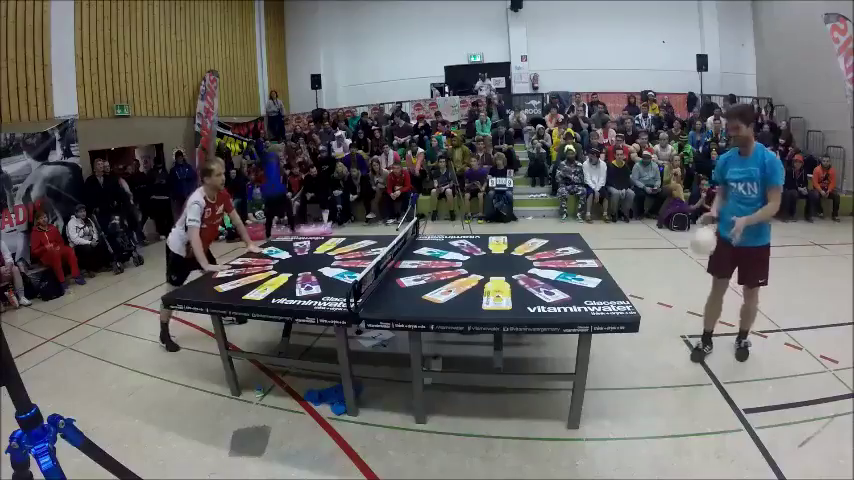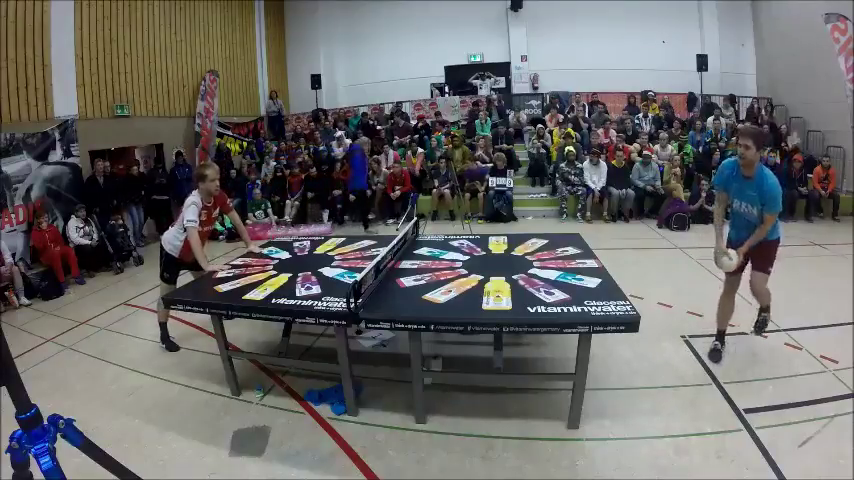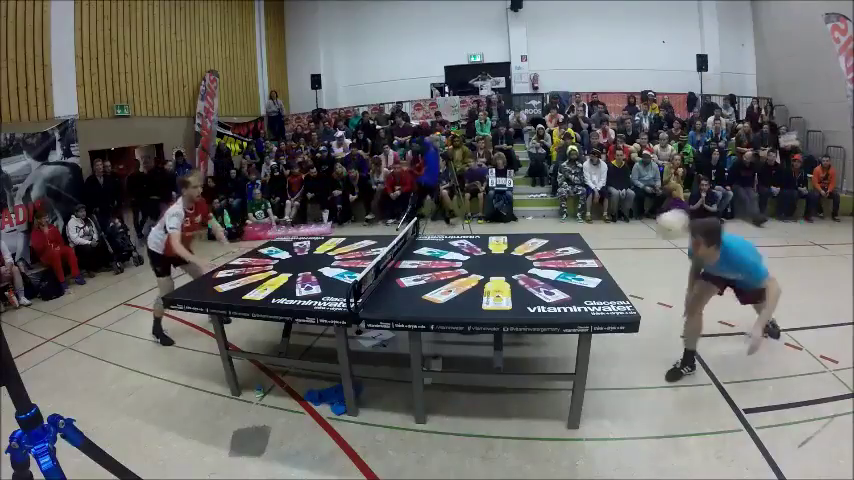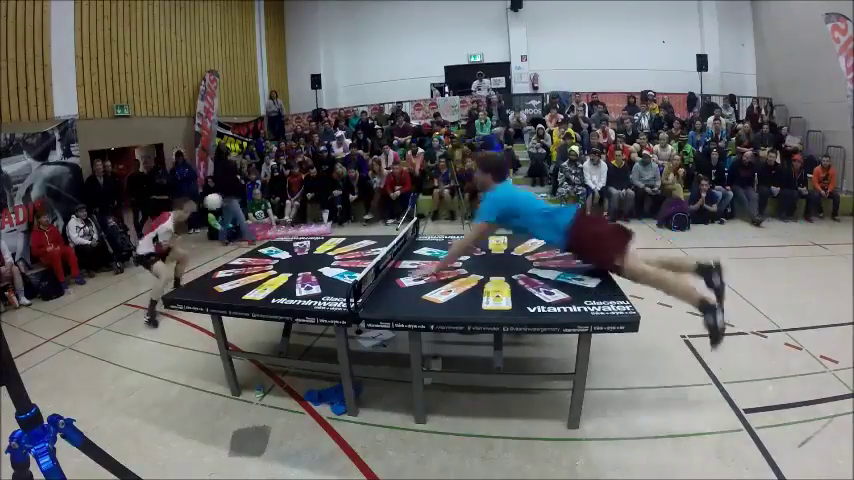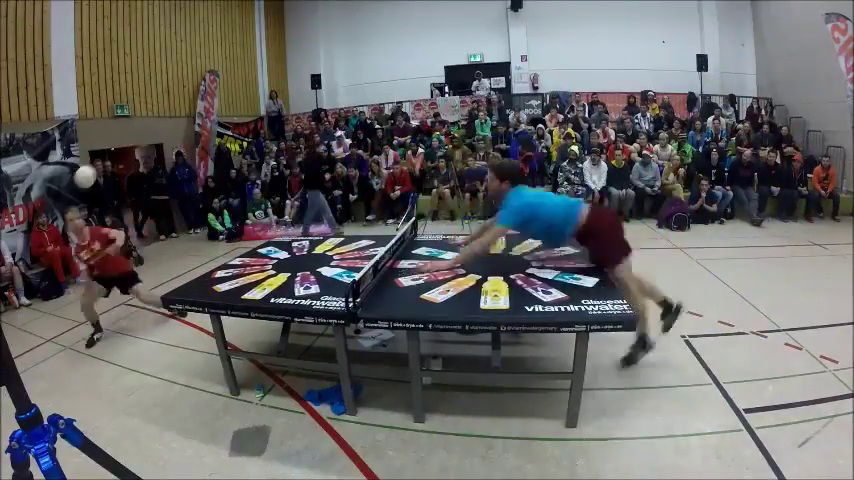
dt=1s
person 1, frame 1
left shoulder: (769, 161)
right shoulder: (725, 159)
left elbow: (774, 206)
left wrist: (745, 221)
right wrist: (713, 212)
left hip: (756, 242)
right hip: (724, 237)
left knee: (750, 294)
right knee: (717, 289)
left ankle: (742, 338)
right ankle: (706, 339)
person 1, frame 2
left shoulder: (769, 184)
right shoulder: (727, 168)
left elbow: (766, 226)
right elbow: (720, 204)
left wrist: (742, 251)
right wrist: (719, 240)
left hip: (765, 239)
right hip: (738, 234)
left knee: (757, 284)
right knee: (730, 286)
left ankle: (764, 310)
right ankle: (719, 339)
person 1, frame 3
left shoulder: (738, 255)
right shoulder: (698, 251)
left elbow: (774, 288)
left wrist: (758, 326)
right wrist: (689, 290)
left hip: (750, 275)
right hip: (718, 271)
left knee: (761, 309)
right knee: (693, 305)
left ankle: (767, 323)
right ankle: (688, 359)
person 1, frame 4
left shoulder: (495, 197)
right shoulder: (506, 191)
left elbow: (470, 239)
left wrist: (440, 265)
left hip: (577, 231)
right hip: (580, 222)
left knee: (639, 270)
right knee: (639, 266)
left ankle: (706, 306)
right ankle: (705, 270)
person 1, frame 5
left shoulder: (514, 202)
right shoulder: (512, 197)
left elbow: (488, 241)
right elbow: (490, 225)
left wrist: (450, 263)
right wrist: (462, 244)
left hip: (598, 224)
right hip: (591, 221)
left knee: (622, 279)
right knee: (623, 278)
left ankle: (642, 339)
right ankle: (667, 305)
person 2, frame 1
left shoulder: (222, 194)
right shoulder: (197, 202)
left elbow: (235, 218)
right elbow: (193, 235)
left wrist: (249, 244)
right wrist: (205, 266)
left hip: (201, 247)
right hip: (180, 248)
right knee: (173, 292)
right ankle: (164, 334)
person 2, frame 2
left shoulder: (219, 197)
right shoulder: (193, 203)
left elbow: (235, 219)
right elbow: (193, 235)
left wrist: (249, 244)
right wrist: (206, 265)
left hip: (192, 250)
right hip: (173, 249)
right knee: (168, 292)
right ankle: (164, 335)
person 2, frame 3
left shoulder: (200, 204)
right shoulder: (175, 212)
left elbow: (214, 226)
right elbow: (175, 244)
left wrist: (228, 245)
right wrist: (199, 261)
left hip: (181, 246)
right hip: (158, 249)
left knee: (202, 277)
right knee: (167, 291)
right ankle: (156, 328)
person 2, frame 4
left shoulder: (170, 215)
right shoulder: (167, 226)
right elbow: (165, 246)
right wrist: (175, 242)
left hip: (156, 248)
right hip: (145, 253)
left knee: (183, 256)
right knee: (165, 275)
left ankle: (177, 284)
right ankle: (150, 313)
person 2, frame 5
left shoulder: (97, 232)
right shoulder: (78, 249)
left elbow: (120, 234)
right elbow: (87, 269)
left wrist: (118, 244)
right wrist: (88, 279)
left hip: (123, 272)
right hip: (102, 276)
left knee: (146, 298)
right knee: (85, 302)
right ankle: (97, 330)
